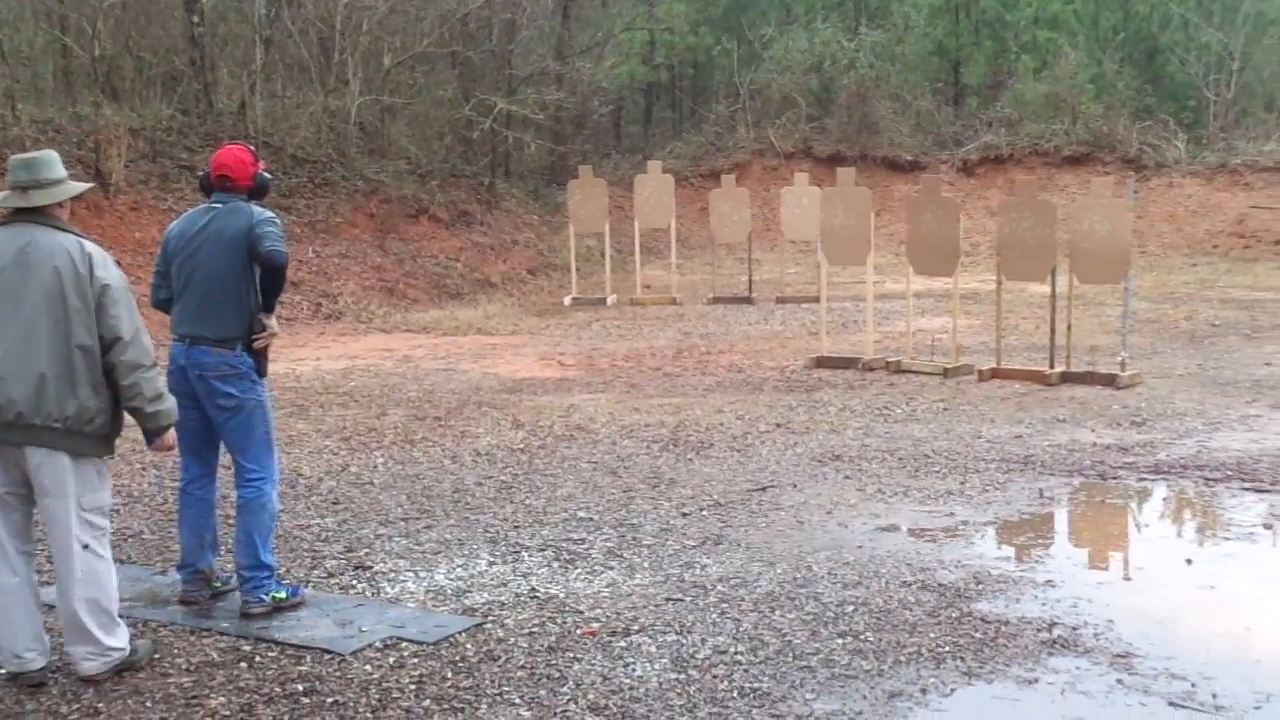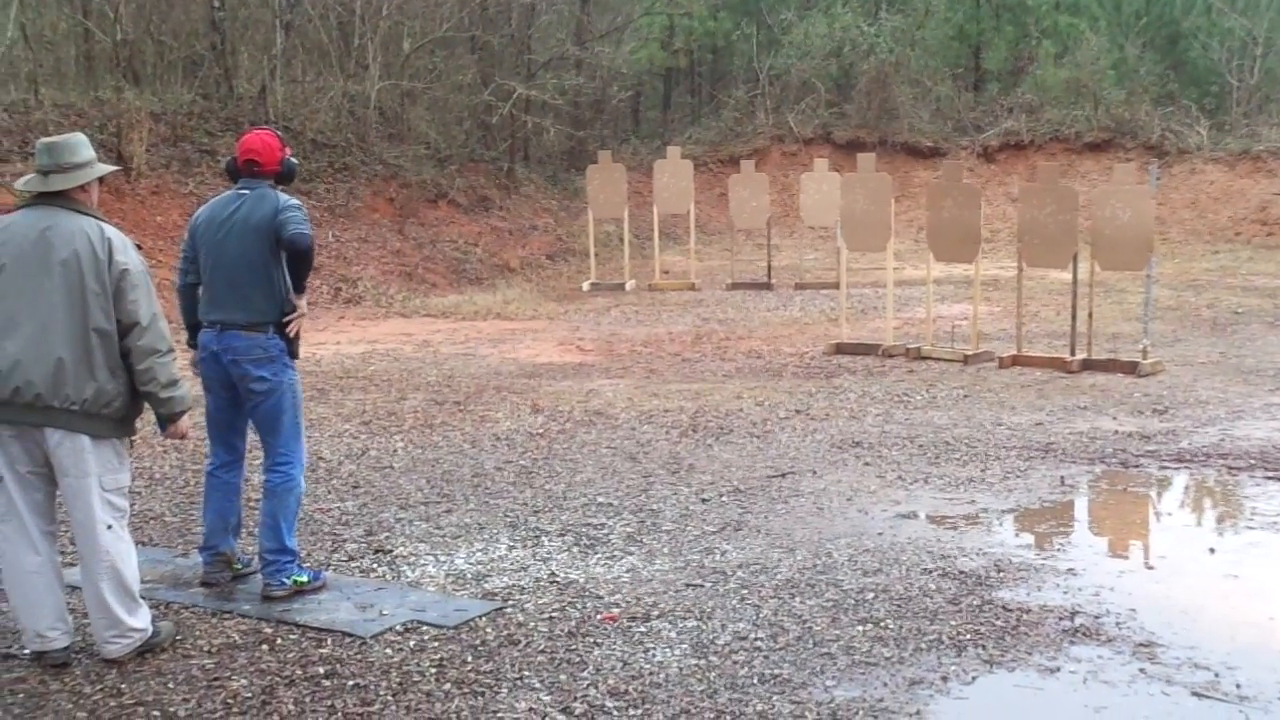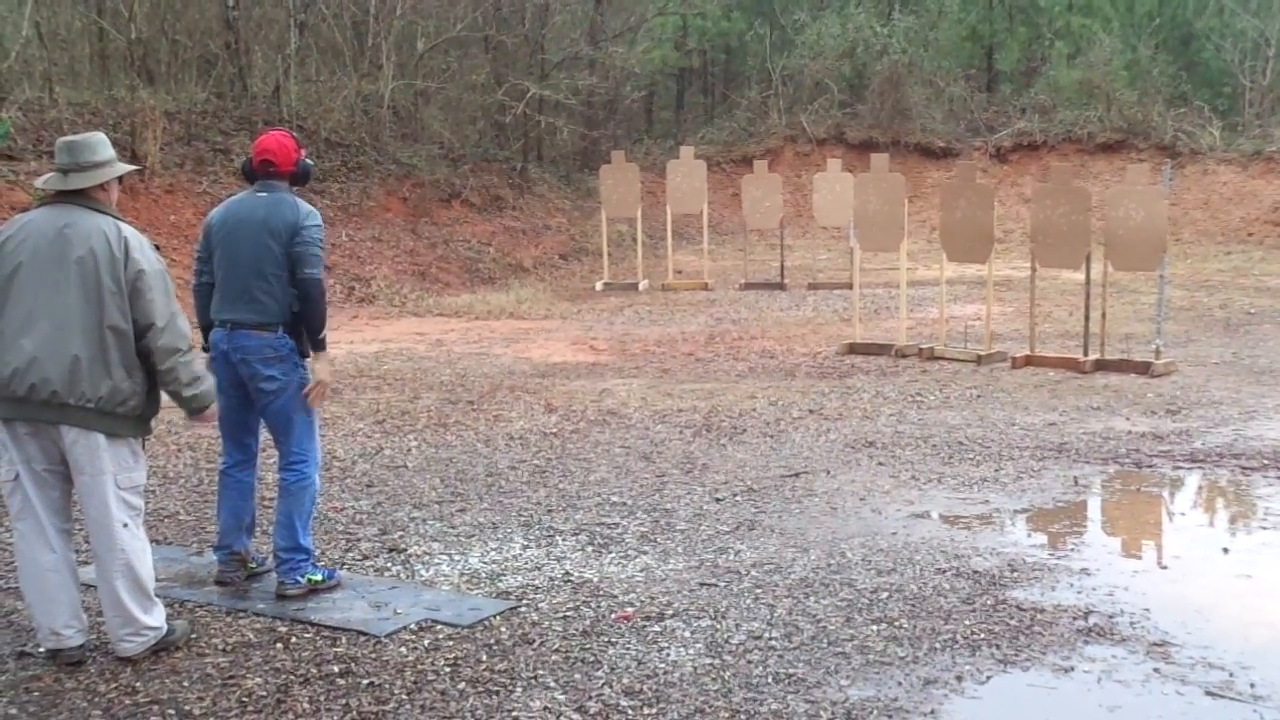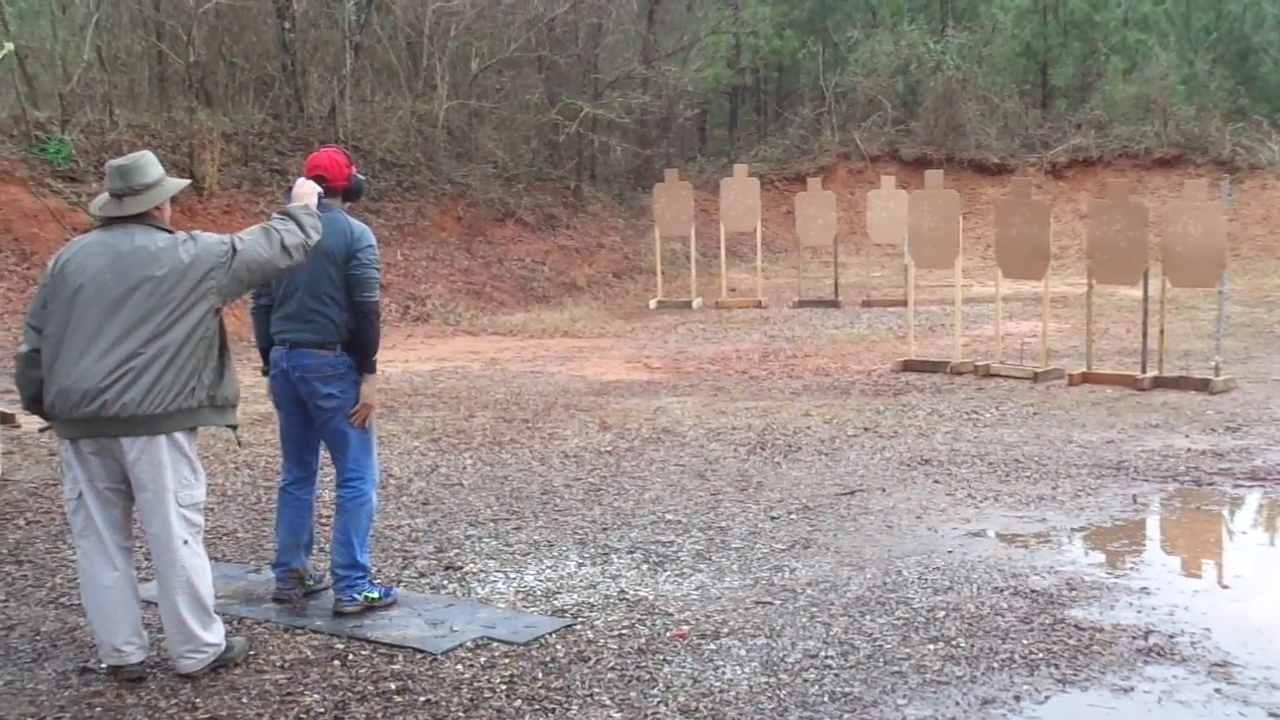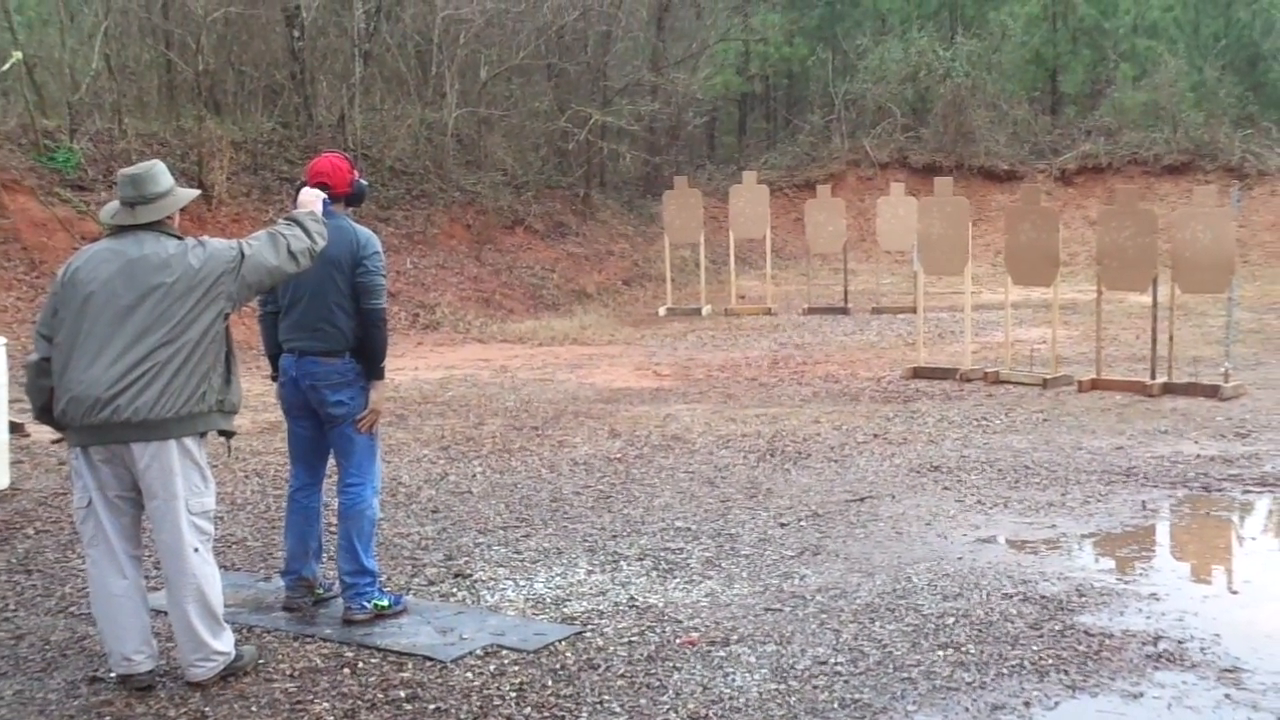
dt=1s
person 1, frame 1
right shoulder: (86, 258)
right elbow: (128, 349)
right wrist: (156, 418)
right hip: (63, 422)
right knee: (82, 544)
right ankle: (100, 650)
person 1, frame 2
right shoulder: (107, 243)
right elbow: (145, 336)
right wrist: (170, 405)
right hip: (81, 405)
right knee: (100, 523)
left ankle: (45, 638)
right ankle: (123, 633)
person 1, frame 3
right shoulder: (123, 242)
right elbow: (164, 335)
right wrist: (197, 397)
right hip: (96, 402)
right knee: (115, 522)
left ankle: (60, 636)
right ankle: (138, 633)
person 1, frame 4
left shoulder: (69, 257)
right shoulder: (189, 257)
left elbow: (34, 342)
right elbow: (273, 248)
left wrist: (46, 406)
right wrist: (302, 208)
left hip: (81, 421)
right hip: (152, 420)
left knee: (99, 539)
right knee: (175, 536)
left ankle: (121, 653)
right ankle: (197, 649)
person 1, frame 5
left shoulder: (80, 265)
right shoulder: (200, 263)
left elbow: (45, 350)
right elbow: (281, 251)
left wrist: (55, 414)
right wrist: (308, 214)
left hip: (91, 427)
right hip: (162, 426)
left knee: (110, 547)
right knee: (185, 543)
left ankle: (132, 662)
right ankle: (208, 658)
person 2, frame 1
left shoulder: (178, 227)
right shoulder: (256, 219)
left elbow: (160, 297)
right elbow: (275, 259)
right wrist: (266, 312)
left hip: (182, 358)
right hip: (230, 362)
left knee: (196, 473)
right knee: (256, 475)
left ankle: (197, 577)
right ankle: (259, 588)
person 2, frame 2
left shoulder: (205, 214)
right shoulder: (282, 205)
left elbow: (187, 284)
right elbow: (301, 243)
left wrist: (196, 341)
right wrist: (298, 293)
left hip: (214, 344)
right hip: (261, 347)
left knee: (224, 457)
right knee: (285, 461)
left ankle: (218, 559)
right ankle: (280, 572)
person 2, frame 3
left shoulder: (219, 215)
right shoulder: (299, 214)
left elbow: (202, 286)
right elbow: (309, 285)
left wrist: (213, 342)
right wrist: (319, 352)
left hip: (225, 343)
right hip: (273, 345)
left knee: (237, 456)
right knee: (299, 459)
left ankle: (232, 558)
right ankle: (295, 570)
person 2, frame 4
right shoulder: (355, 234)
left elbow: (261, 307)
right elbow: (365, 310)
left wrist: (271, 365)
right wrist: (368, 374)
left hip: (286, 363)
right hip: (332, 365)
left knee: (296, 474)
right knee: (356, 476)
left ankle: (290, 575)
right ankle: (352, 587)
person 2, frame 5
right shoulder: (360, 240)
left elbow: (268, 313)
right elbow: (372, 317)
left wrist: (279, 370)
right wrist: (376, 380)
left hip: (295, 371)
right hip: (341, 372)
left knee: (304, 480)
right knee: (358, 483)
left ankle: (300, 583)
right ankle: (361, 595)
